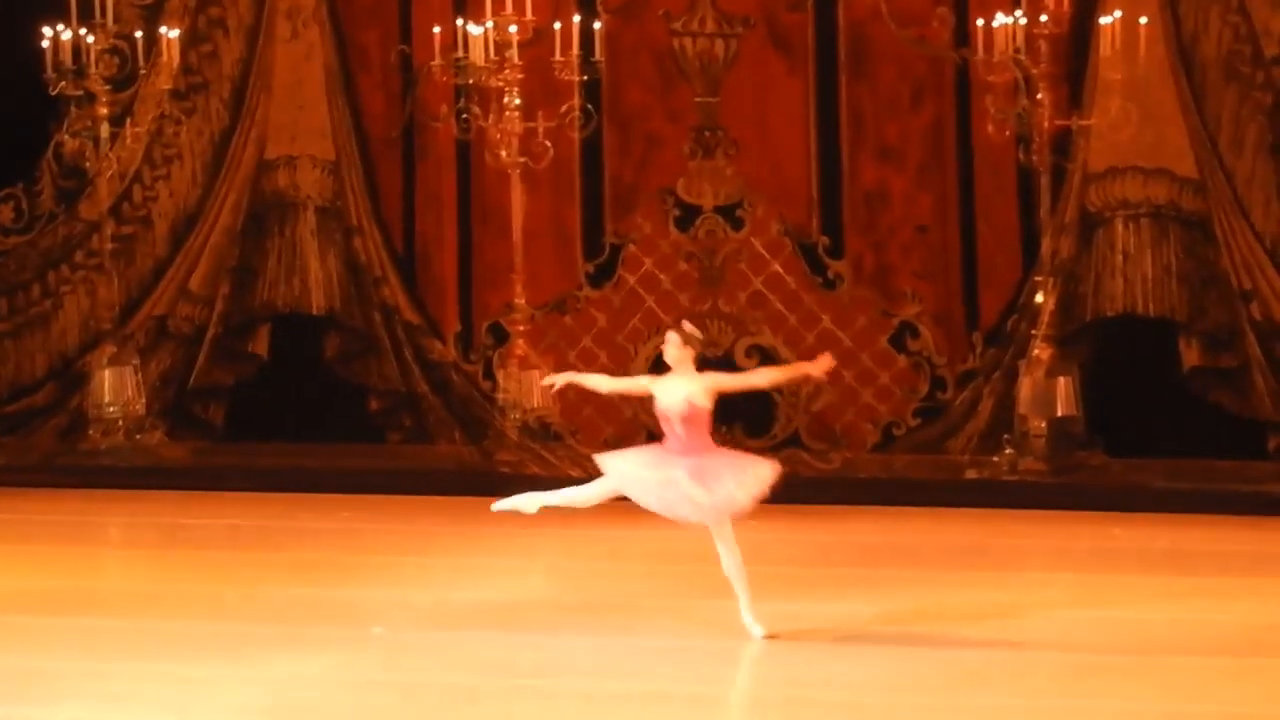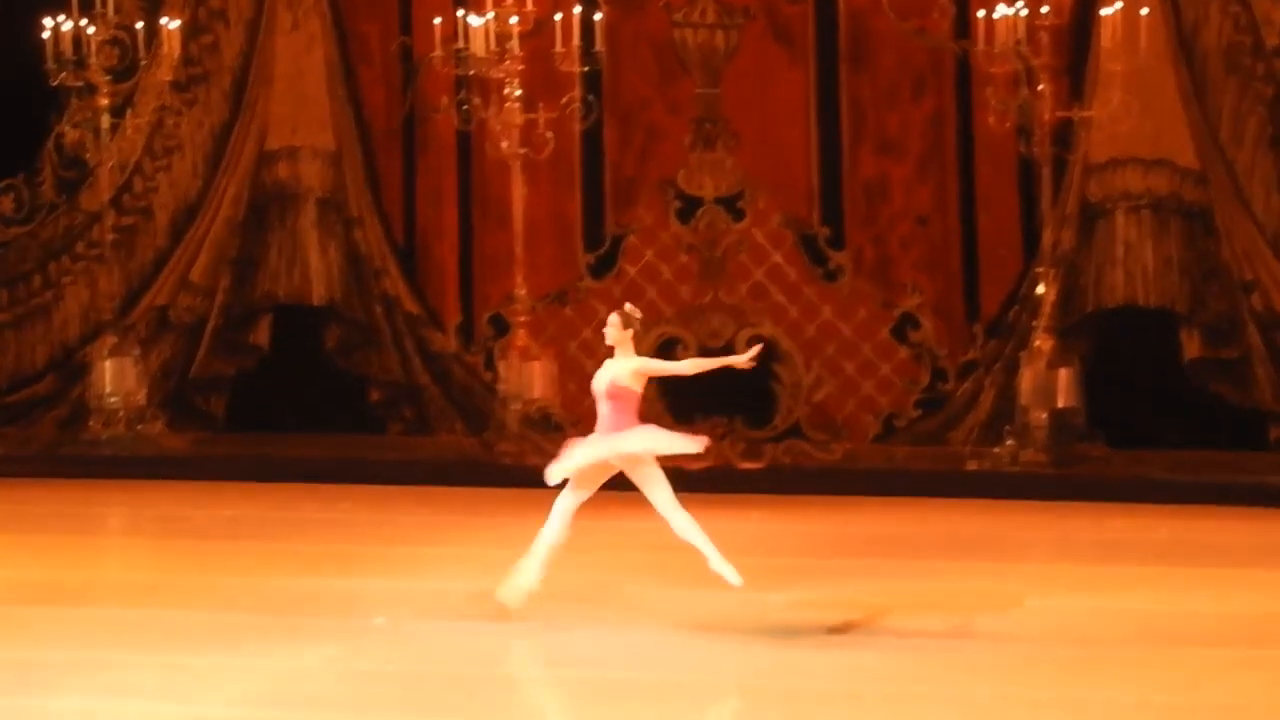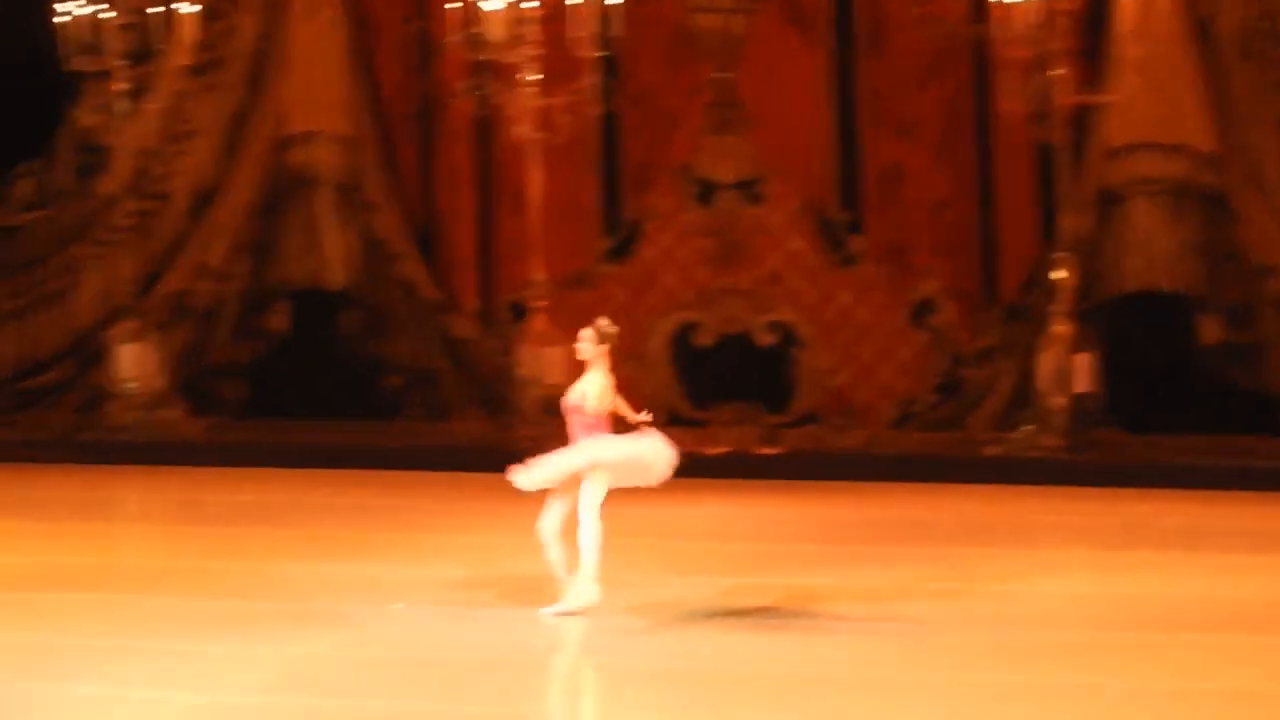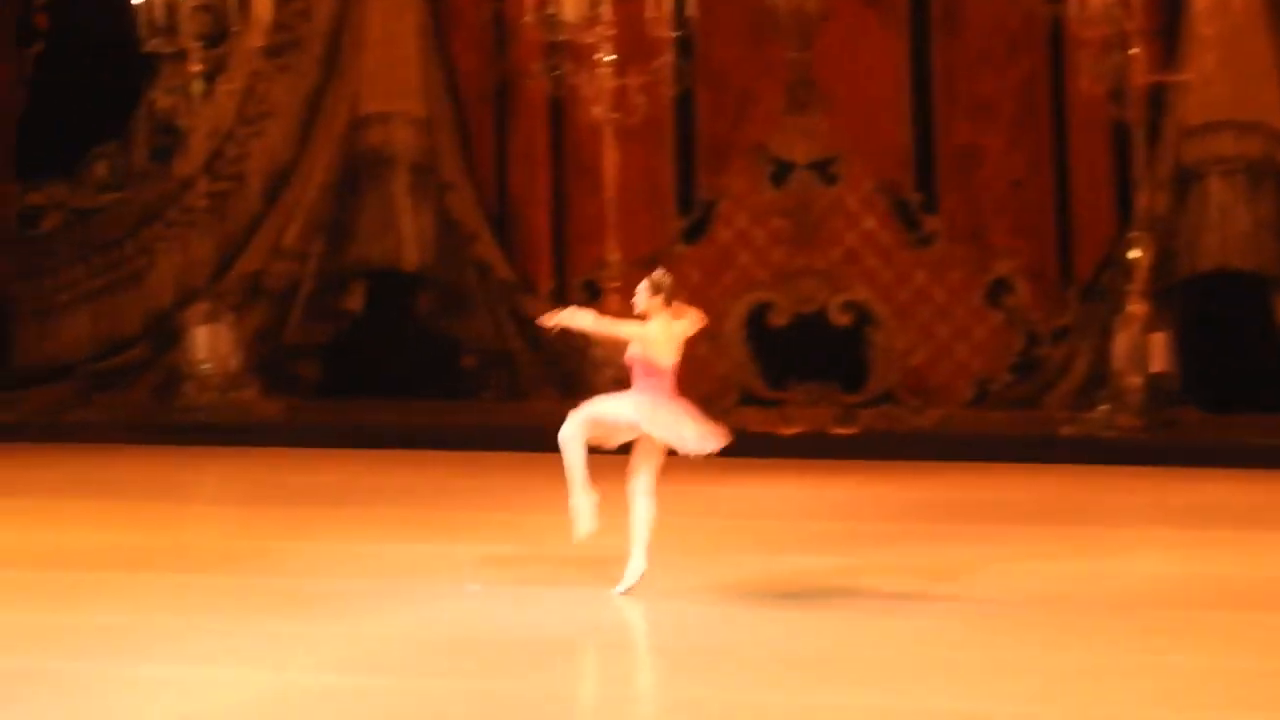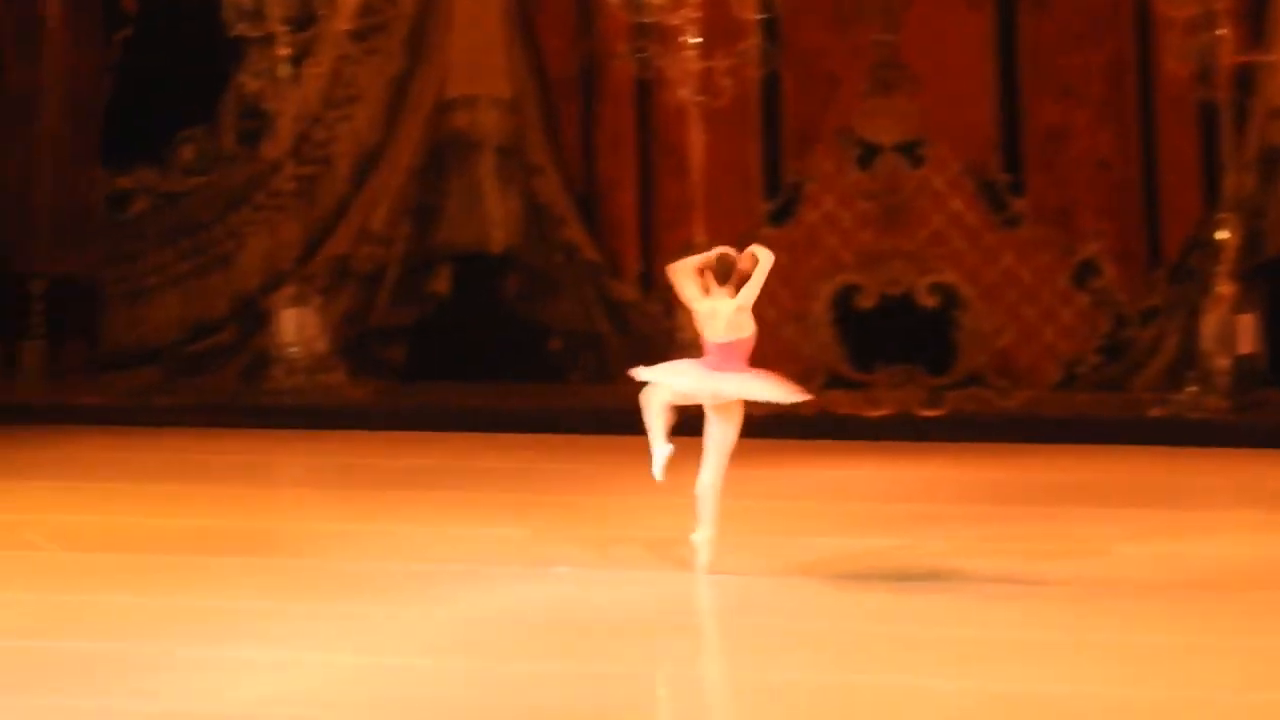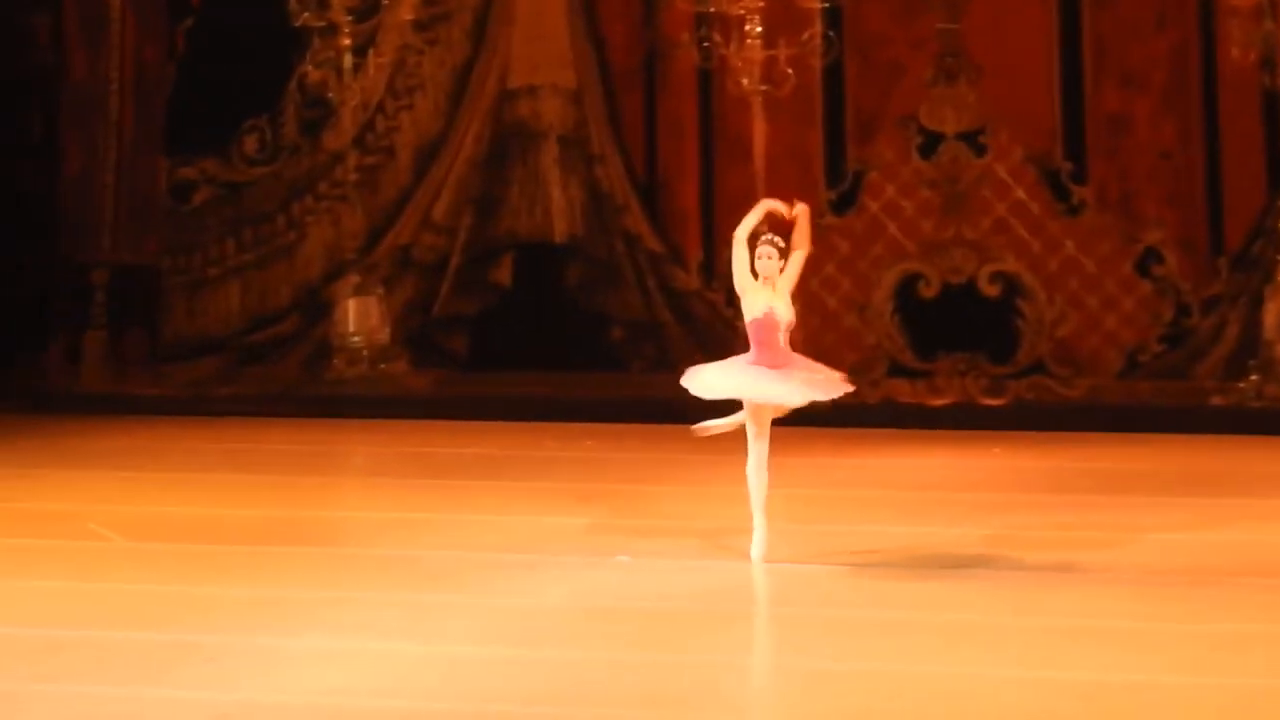
dt=0.2s
person 1, frame 1
left shoulder: (708, 382)
right shoulder: (656, 385)
left elbow: (755, 379)
right elbow: (610, 383)
left wrist: (801, 370)
right wrist: (572, 376)
left hip: (704, 467)
right hip: (669, 465)
left knee: (726, 544)
right knee: (600, 492)
left ankle: (747, 612)
right ankle: (531, 501)
person 1, frame 2
left shoulder: (637, 364)
right shoulder: (609, 365)
left elbow: (684, 366)
left wrist: (732, 360)
left hip: (633, 446)
right hip: (605, 447)
left knee: (669, 508)
right knee: (562, 510)
left ankle: (715, 558)
right ankle: (529, 573)
person 1, frame 3
left shoulder: (597, 380)
right shoulder: (598, 378)
left elbow: (599, 406)
right elbow: (618, 403)
right wrist: (633, 415)
left hip: (599, 453)
right hip: (580, 458)
left knee: (587, 512)
right knee: (547, 526)
left ankle: (587, 586)
right ankle: (572, 596)
person 1, frame 4
left shoulder: (641, 332)
right shoulder: (679, 330)
left elbow: (596, 323)
right elbow: (697, 318)
left wrist: (564, 317)
right wrist: (675, 311)
left hip: (641, 405)
right hip: (664, 412)
left knee: (570, 432)
right knee: (642, 488)
left ankle: (583, 502)
right ankle: (637, 561)
person 1, frame 5
left shoulder: (701, 306)
right shoulder: (741, 304)
left elbow: (676, 270)
right elbow: (767, 258)
left wrist: (710, 256)
right wrist: (753, 252)
left hip: (709, 379)
right hip: (727, 383)
right knee: (714, 463)
left ankle: (659, 449)
right ankle: (705, 534)
person 1, frame 6
left shoulder: (783, 291)
right shoulder: (746, 289)
left elbow: (801, 252)
right elbow: (739, 239)
left wrist: (801, 219)
right wrist: (764, 208)
left hip: (781, 373)
right hip: (756, 374)
right knee: (757, 456)
left ankle: (733, 420)
right ankle: (759, 530)
